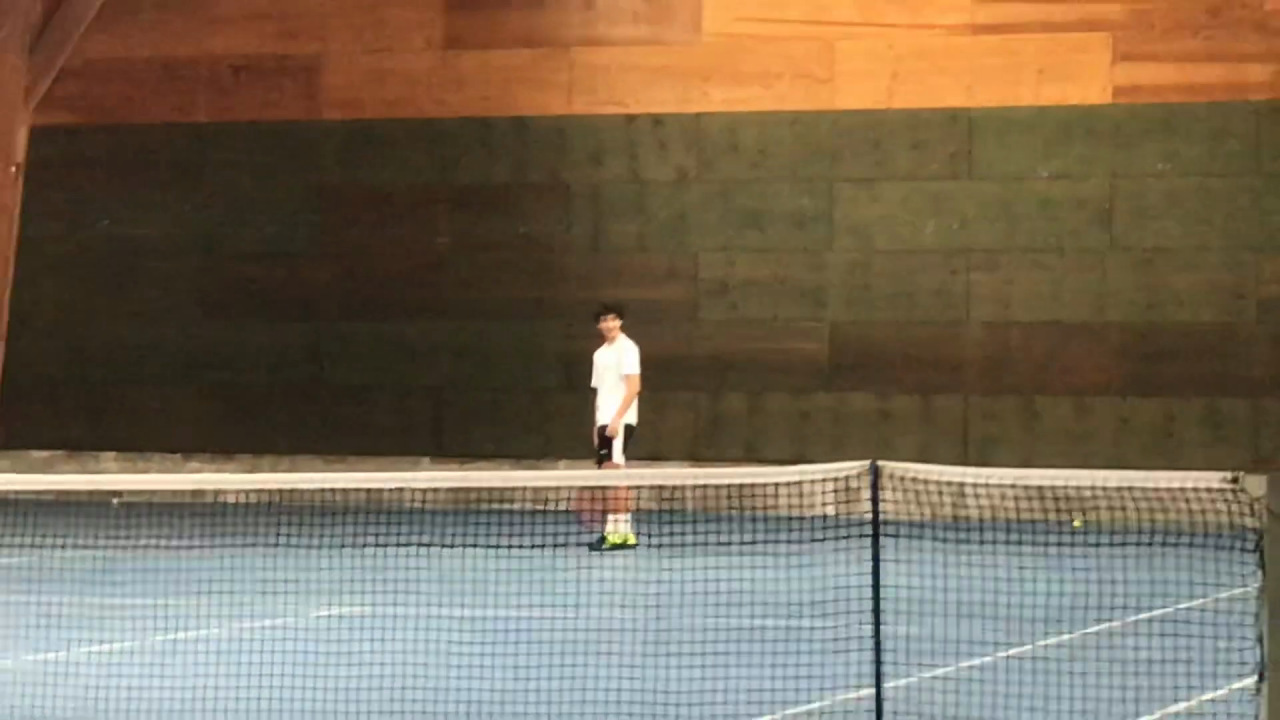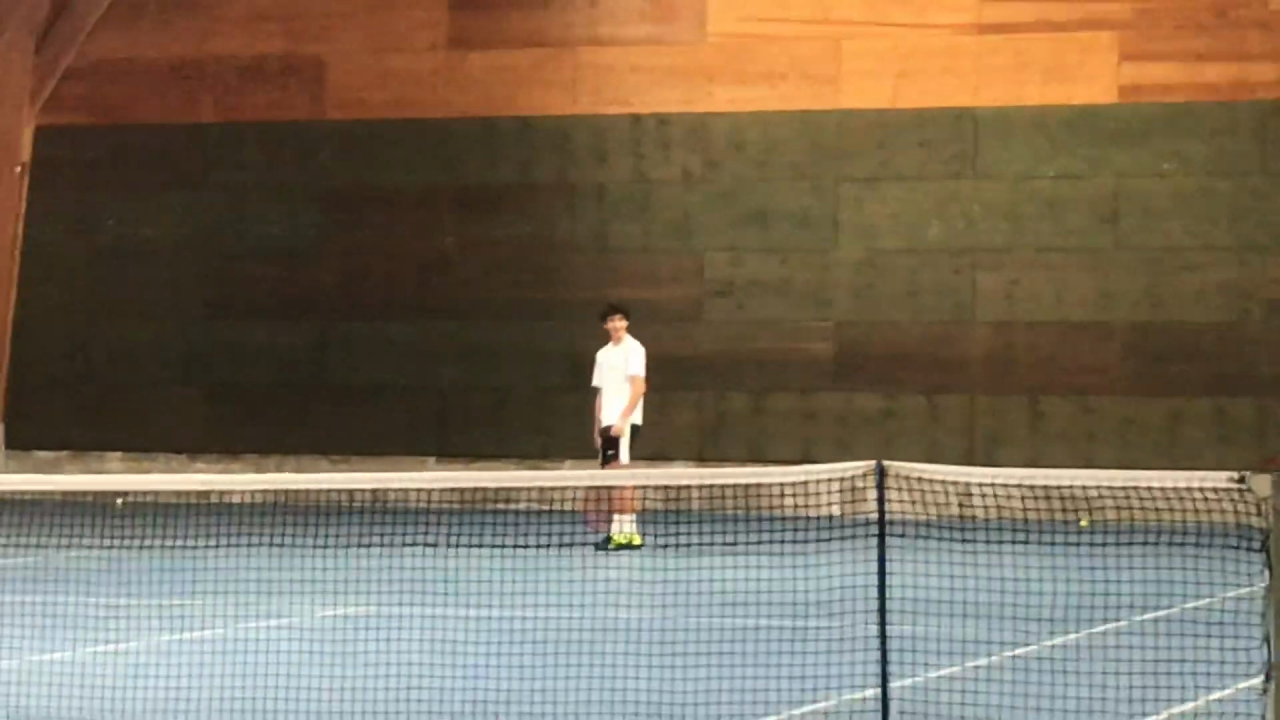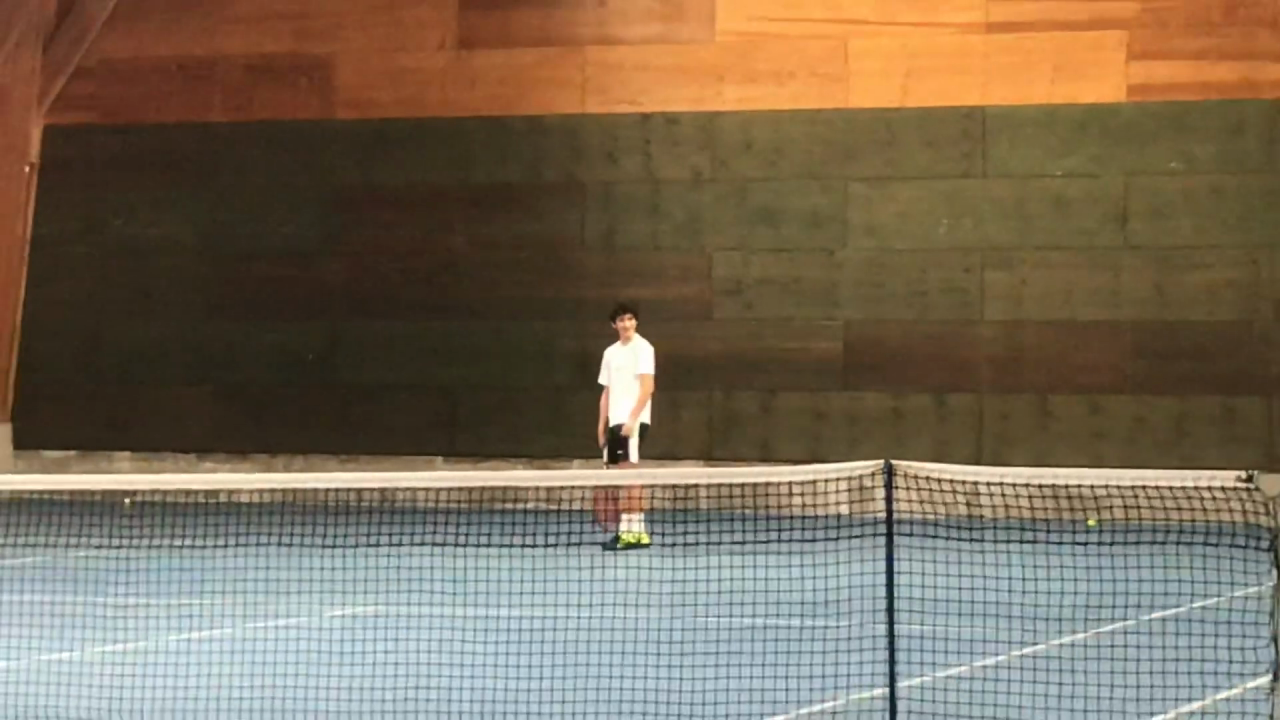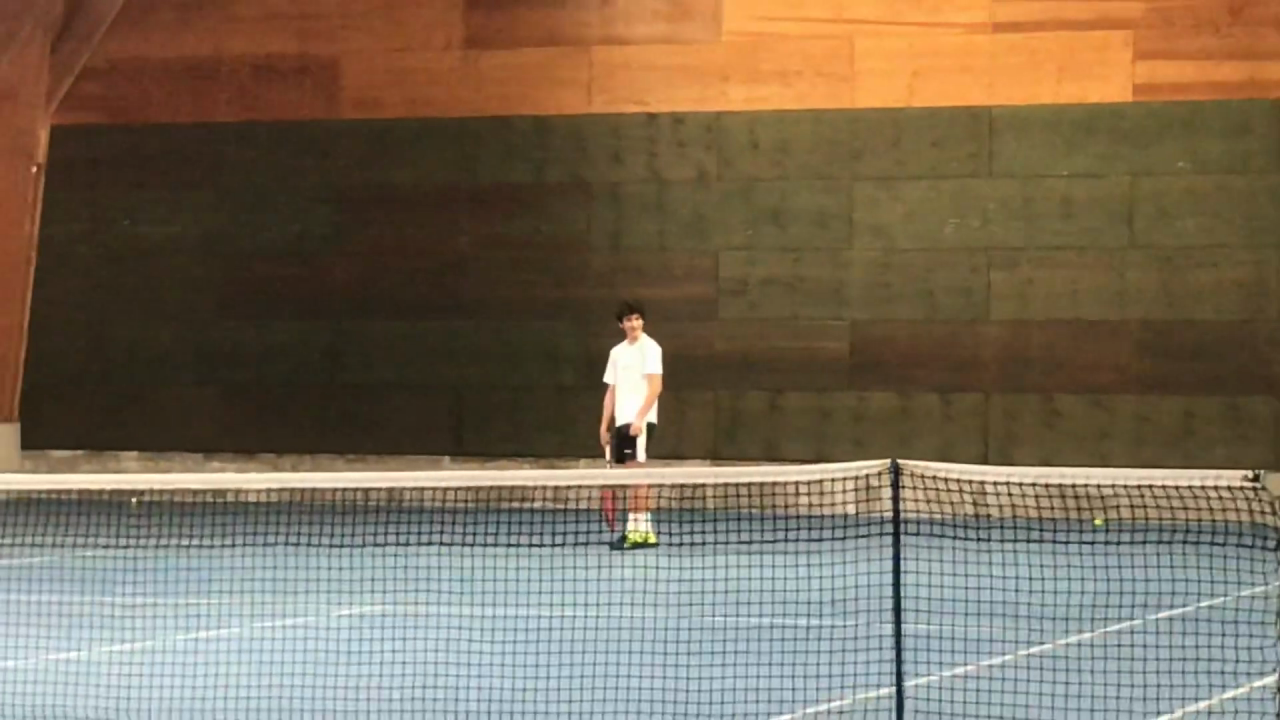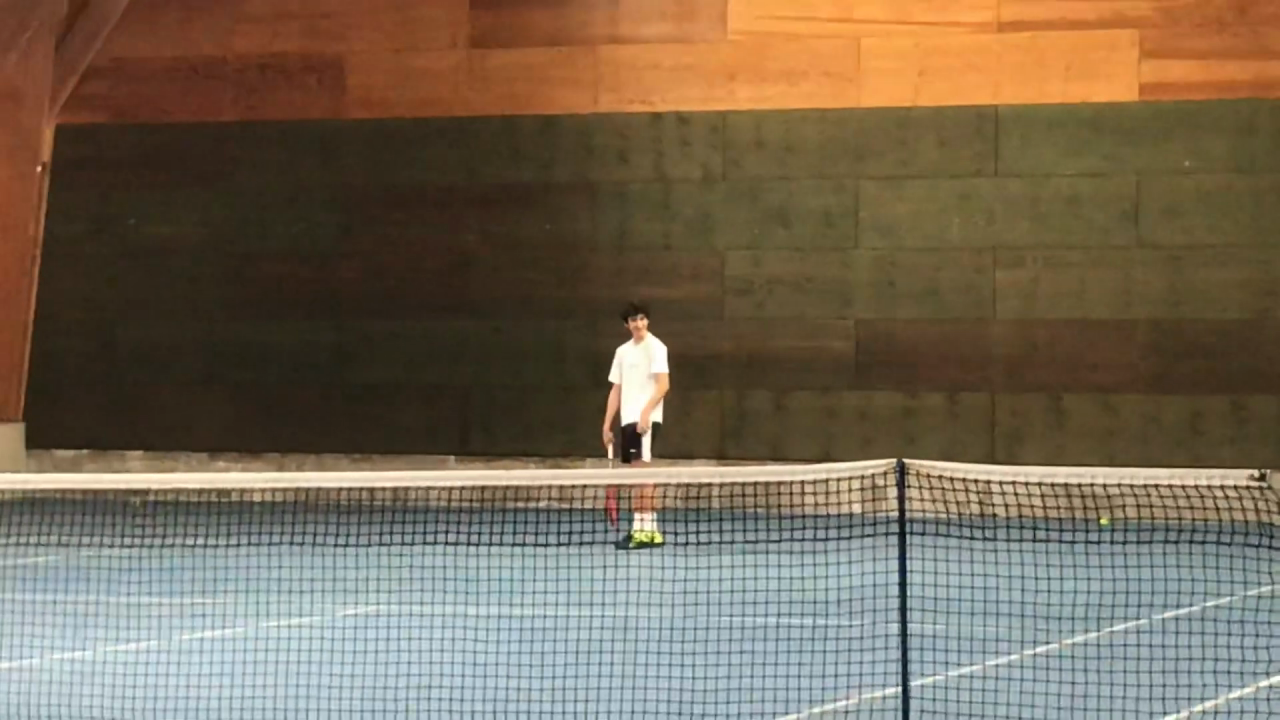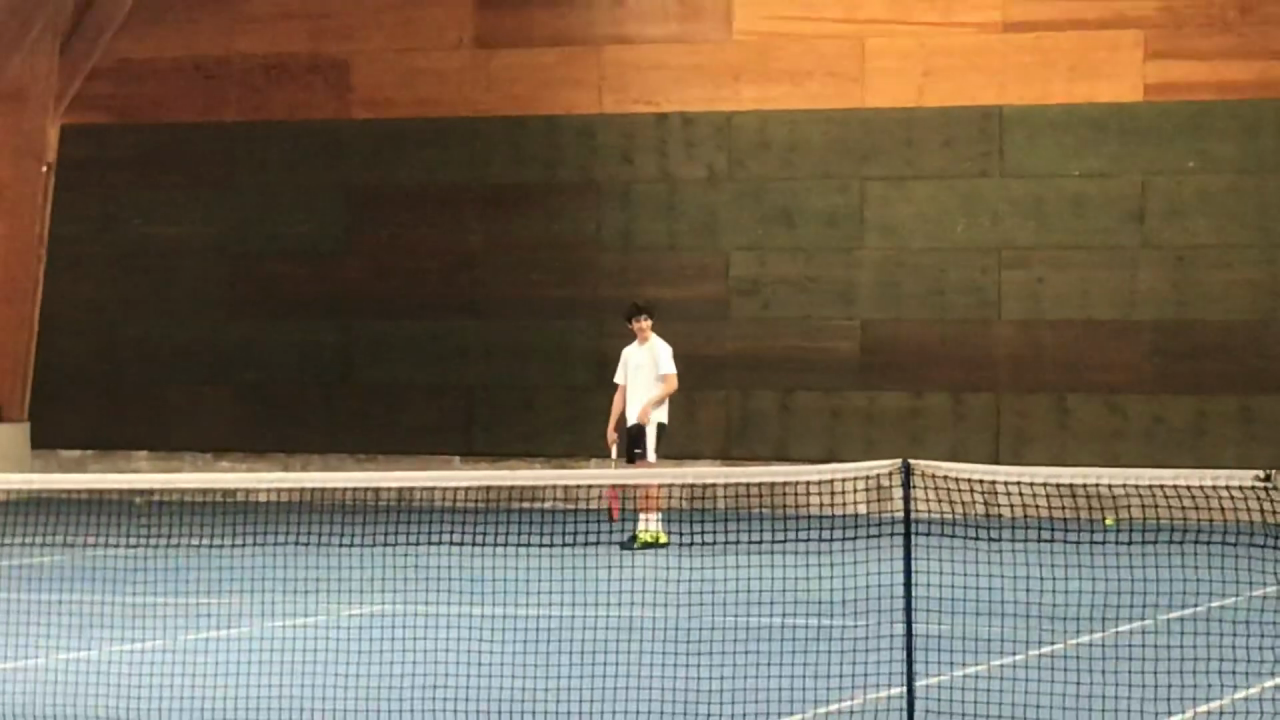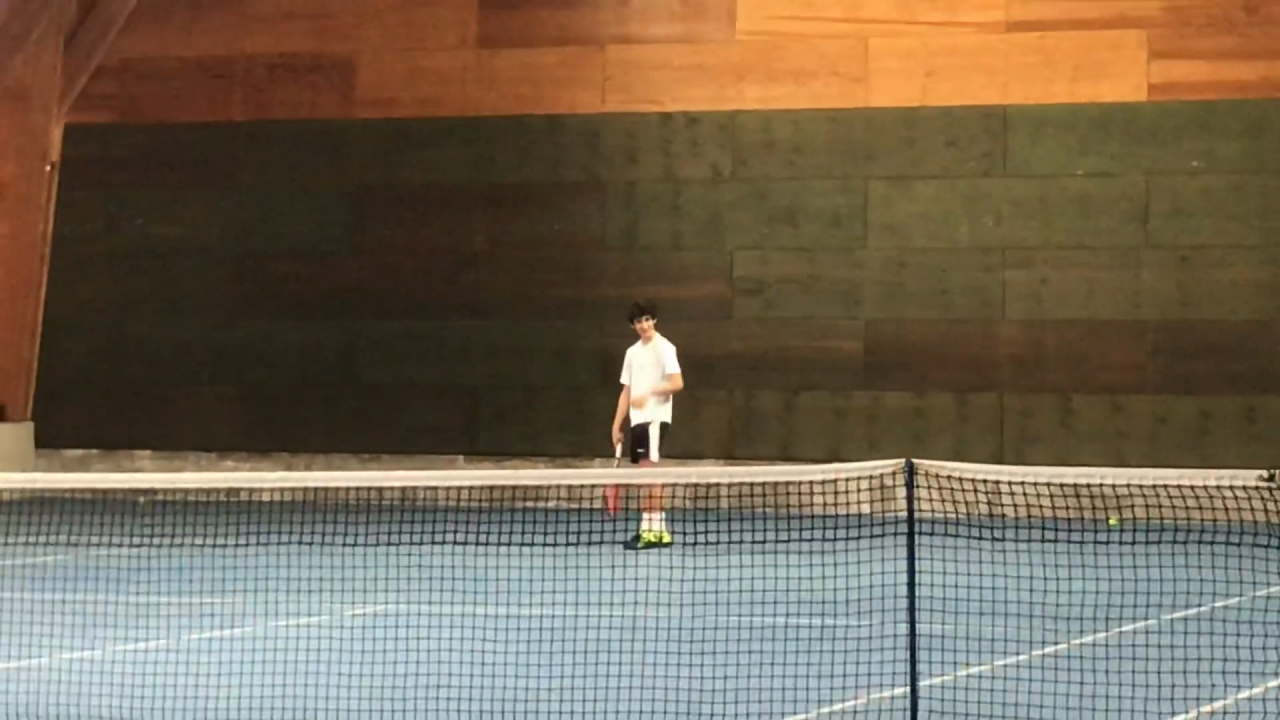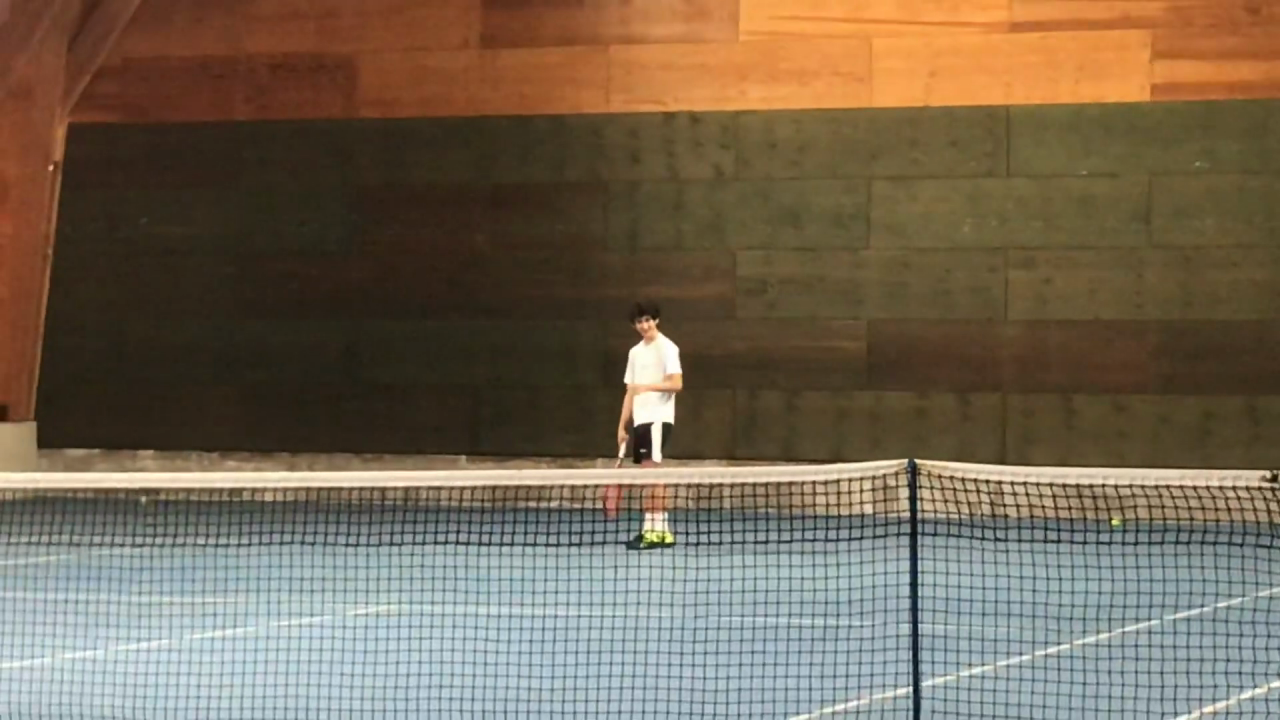
dt=0.1s
person 1, frame 1
left shoulder: (627, 347)
right shoulder: (599, 354)
left elbow: (634, 386)
left wrist: (617, 419)
right wrist: (596, 427)
left hip: (620, 422)
right hip: (604, 422)
left knee: (613, 473)
left ankle: (614, 532)
right ankle: (624, 532)
person 1, frame 2
left shoulder: (633, 348)
right shoulder: (602, 353)
left elbow: (639, 387)
left wrist: (622, 419)
right wrist: (597, 427)
left hip: (625, 422)
right hip: (608, 422)
left ankle: (620, 532)
right ankle: (629, 532)
person 1, frame 3
left shoulder: (643, 347)
right shoulder: (610, 352)
left elbow: (648, 386)
left wrist: (632, 418)
right wrist: (601, 427)
left hip: (634, 421)
right hip: (616, 422)
left ankle: (628, 531)
right ankle: (637, 531)
person 1, frame 4
left shoulder: (650, 347)
right shoulder: (617, 351)
left elbow: (656, 386)
right elbow: (611, 391)
left wrist: (640, 417)
right wrist: (604, 425)
left hip: (640, 420)
right hip: (622, 421)
left knee: (634, 472)
left ankle: (635, 531)
right ankle: (644, 530)
person 1, frame 5
left shoulder: (655, 347)
right shoulder: (622, 351)
left elbow: (663, 385)
right elbow: (616, 390)
left wrist: (646, 414)
right wrist: (607, 424)
left hip: (646, 420)
right hip: (628, 420)
left knee: (640, 471)
left ankle: (641, 530)
right ankle: (649, 530)
person 1, frame 6
left shoulder: (660, 348)
right shoulder: (628, 352)
left elbow: (672, 384)
right elbow: (621, 391)
left wrist: (648, 406)
right wrist: (611, 425)
left hip: (651, 420)
right hip: (633, 421)
left knee: (645, 472)
left ankle: (646, 530)
right ankle: (655, 530)
person 1, frame 7
left shoulder: (663, 347)
right shoulder: (632, 352)
left elbow: (677, 383)
right elbow: (626, 391)
left wrist: (648, 394)
right wrist: (616, 425)
left hip: (655, 419)
right hip: (637, 420)
left knee: (648, 471)
left ankle: (649, 530)
right ankle: (658, 530)
person 1, frame 8
left shoulder: (666, 347)
right shoulder: (635, 351)
left elbow: (676, 384)
right elbow: (630, 391)
left wrist: (646, 387)
right wrist: (622, 425)
left hip: (658, 419)
right hip: (641, 420)
left knee: (651, 471)
left ankle: (652, 530)
right ankle: (661, 530)
